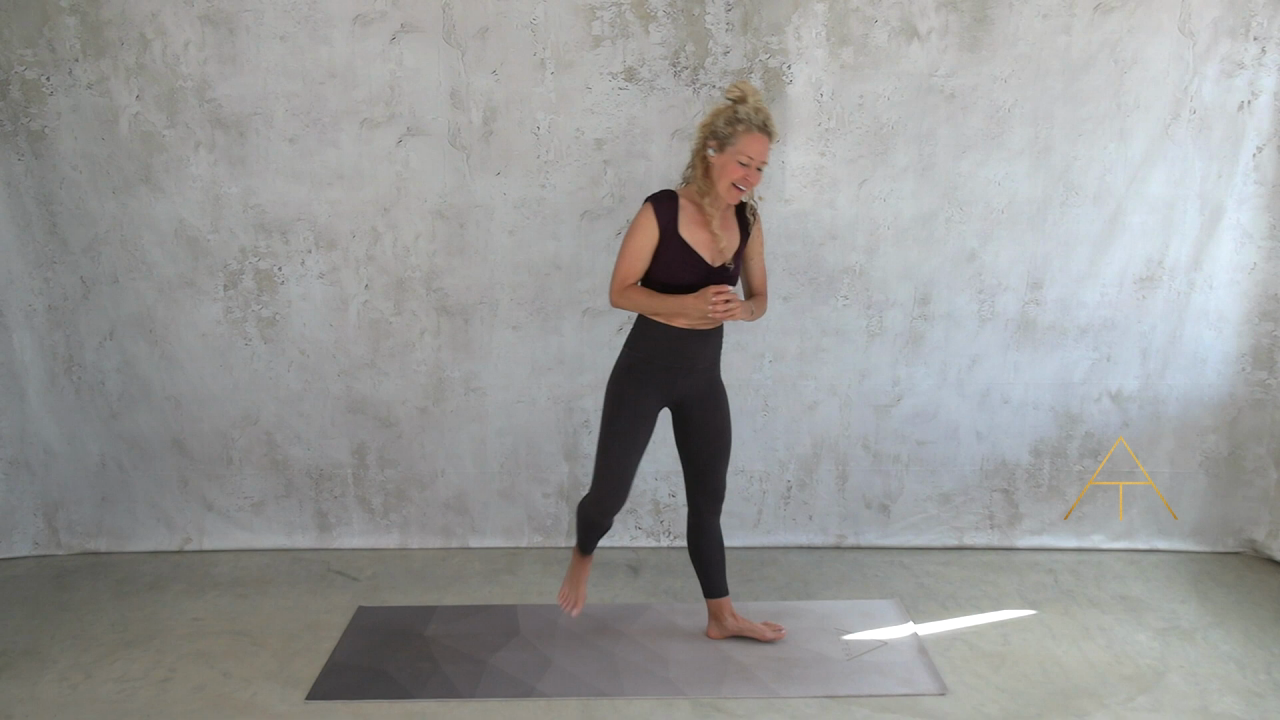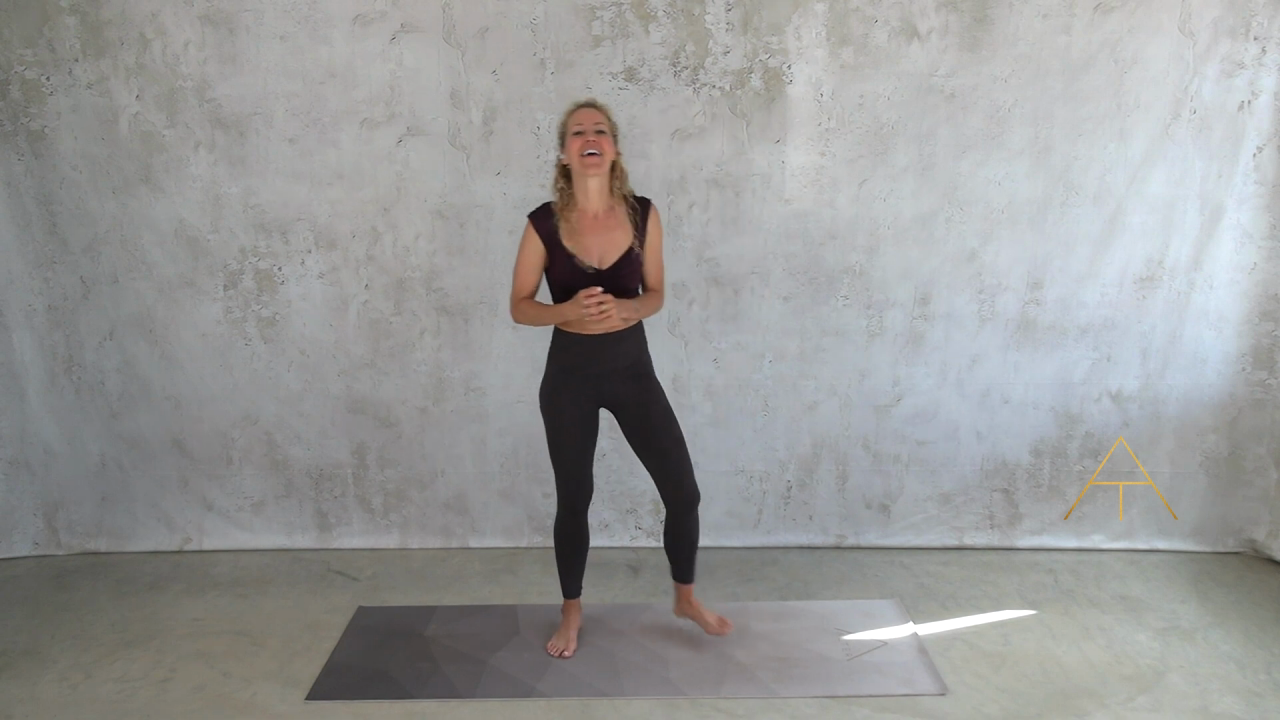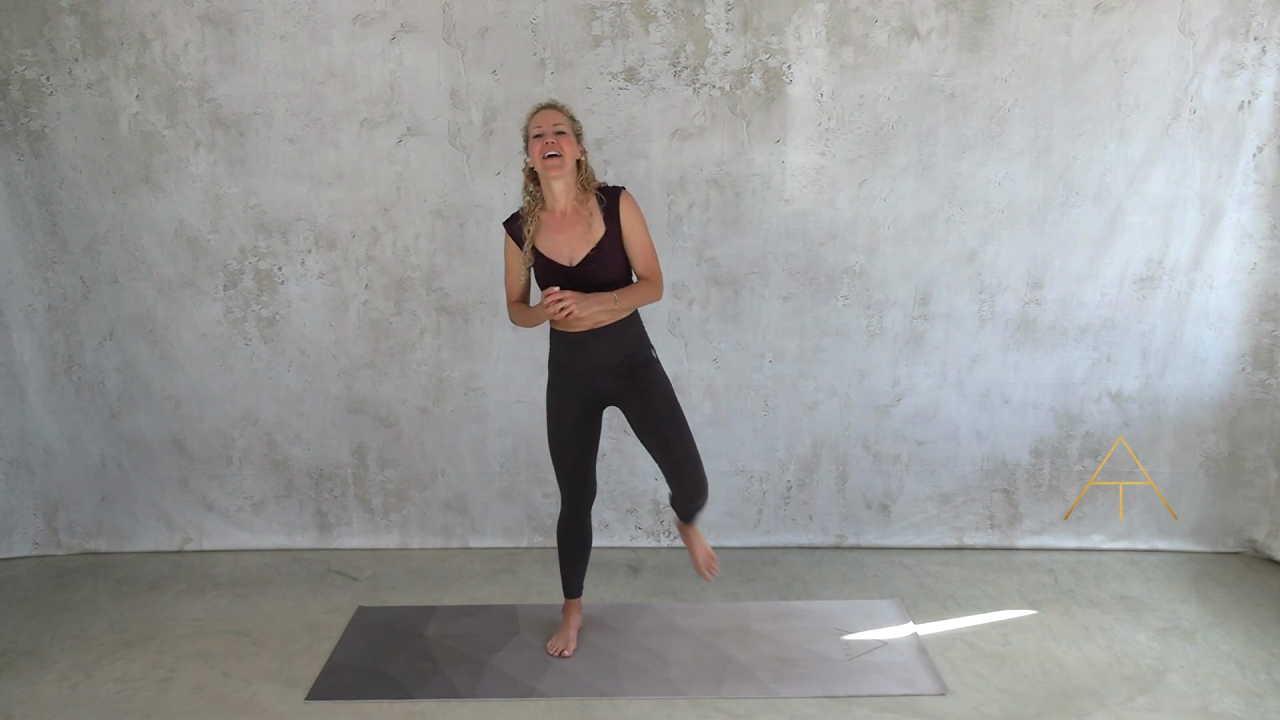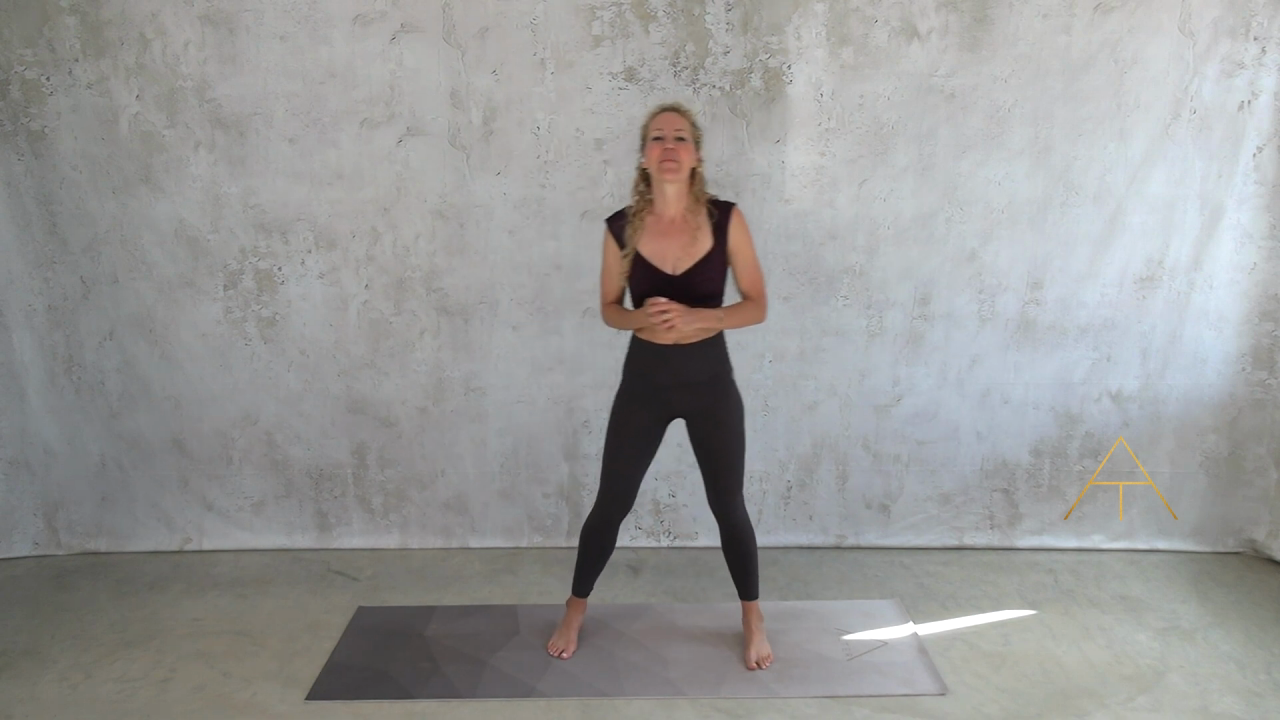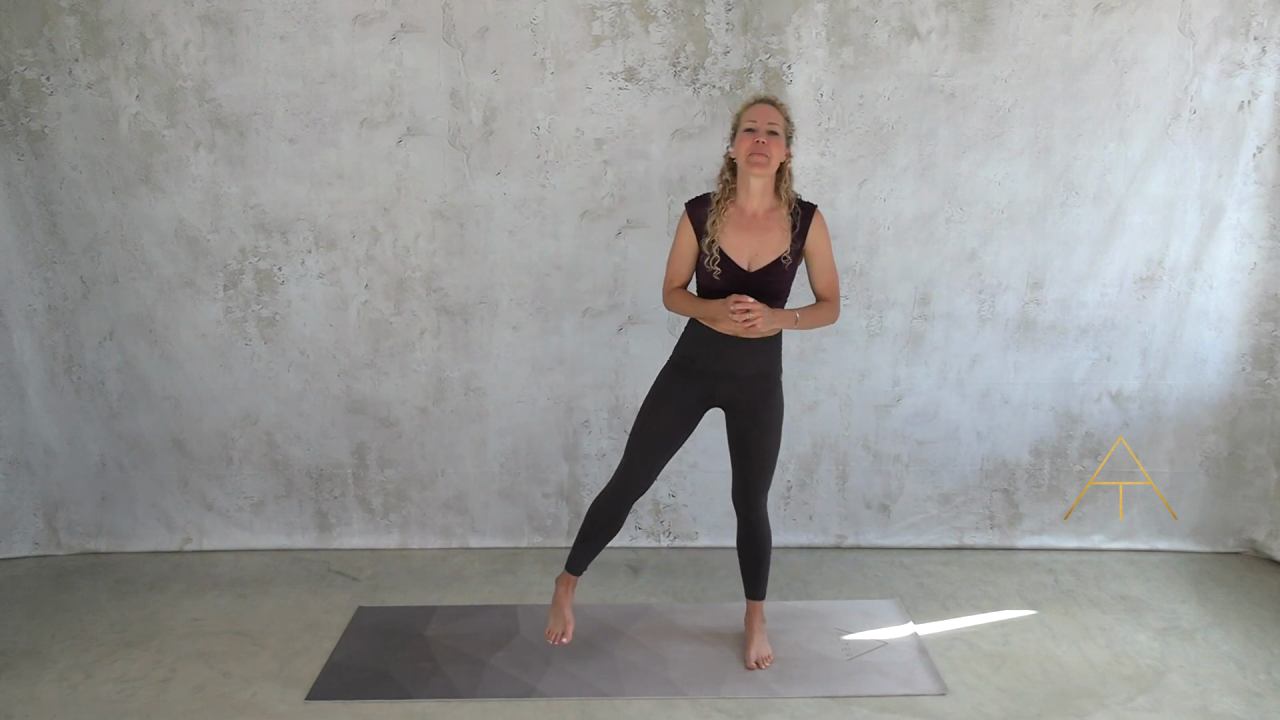
dt=0.5s
person 1, frame 1
left shoulder: (747, 220)
right shoulder: (659, 210)
left elbow: (758, 297)
right elbow: (620, 292)
left wrist: (741, 309)
right wrist: (690, 305)
left hip: (703, 374)
right hip: (645, 366)
left knee: (708, 500)
right knee: (610, 492)
left ankle: (722, 616)
right ankle: (582, 555)
person 1, frame 2
left shoulder: (642, 215)
right shoulder: (543, 222)
left elbow: (655, 294)
right elbow: (519, 307)
left wrist: (625, 309)
right wrist: (568, 310)
left hip: (632, 367)
right hip: (570, 373)
left knee: (683, 489)
right knee: (574, 498)
left ankle: (685, 596)
right ankle: (571, 612)
person 1, frame 3
left shoulder: (617, 204)
right shoulder: (520, 227)
left elbow: (652, 285)
right elbow: (517, 308)
left wrist: (589, 302)
right wrist: (540, 312)
left hip: (630, 356)
right hip: (569, 368)
left knee: (691, 480)
right knee: (577, 497)
left ankle: (686, 520)
right ankle: (571, 612)
person 1, frame 4
left shoulder: (725, 219)
right shoulder: (622, 227)
left elbow: (756, 306)
right elbow: (609, 309)
left wrist: (697, 316)
right wrist: (641, 317)
left hip: (709, 377)
right hip: (645, 377)
left knee: (729, 505)
right knee: (613, 501)
left ankle: (752, 618)
right ankle: (575, 609)
person 1, frame 5
left shoulder: (805, 221)
right shoulder: (700, 213)
left elbow: (830, 306)
right elbow: (671, 294)
left wrist: (778, 317)
right wrist: (717, 308)
left hip: (759, 374)
right hip: (693, 363)
left knee: (751, 503)
right knee: (629, 481)
left ankle: (755, 619)
right ankle: (567, 583)
